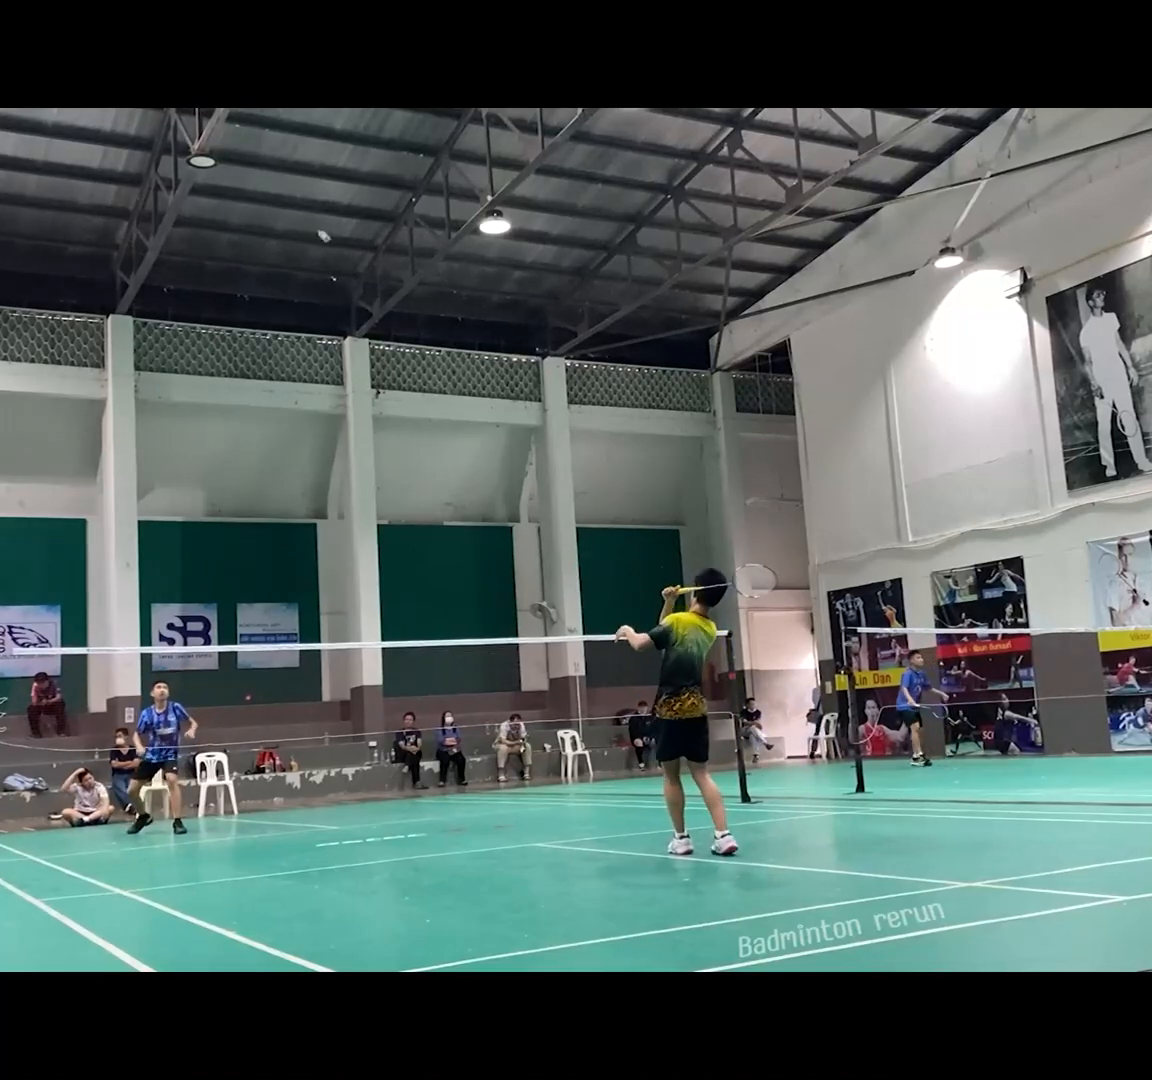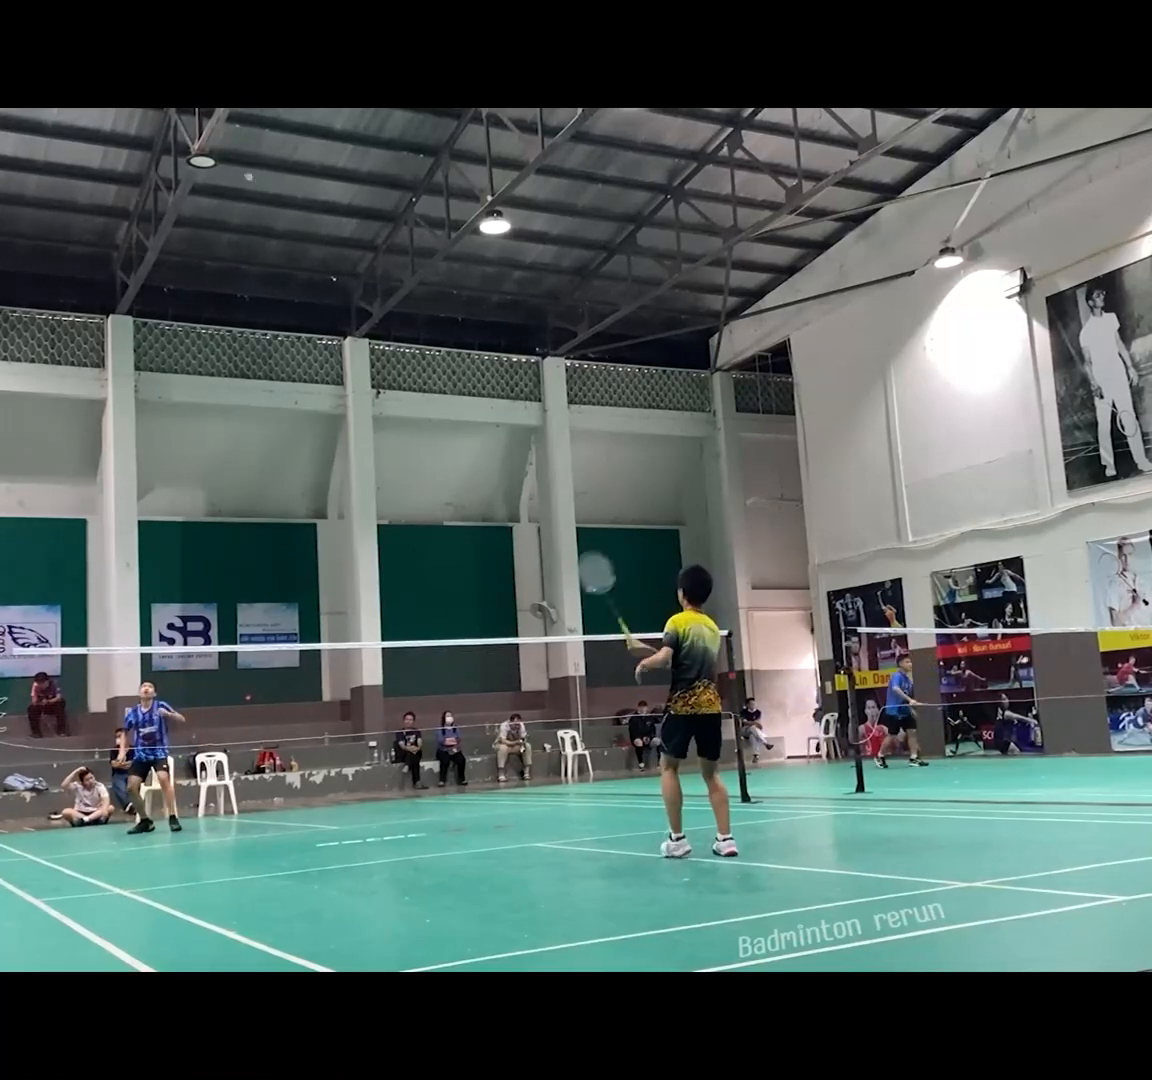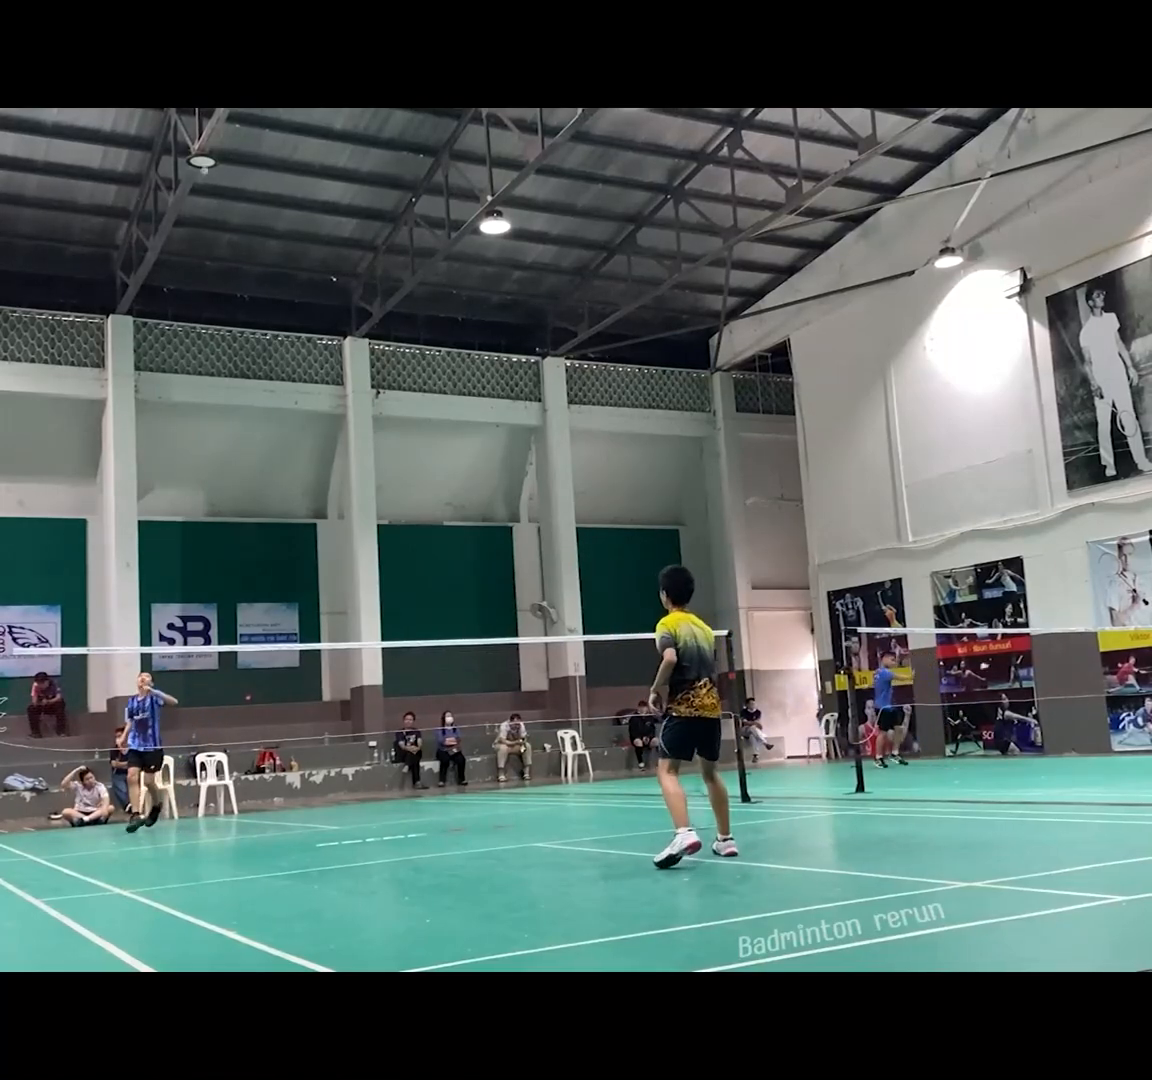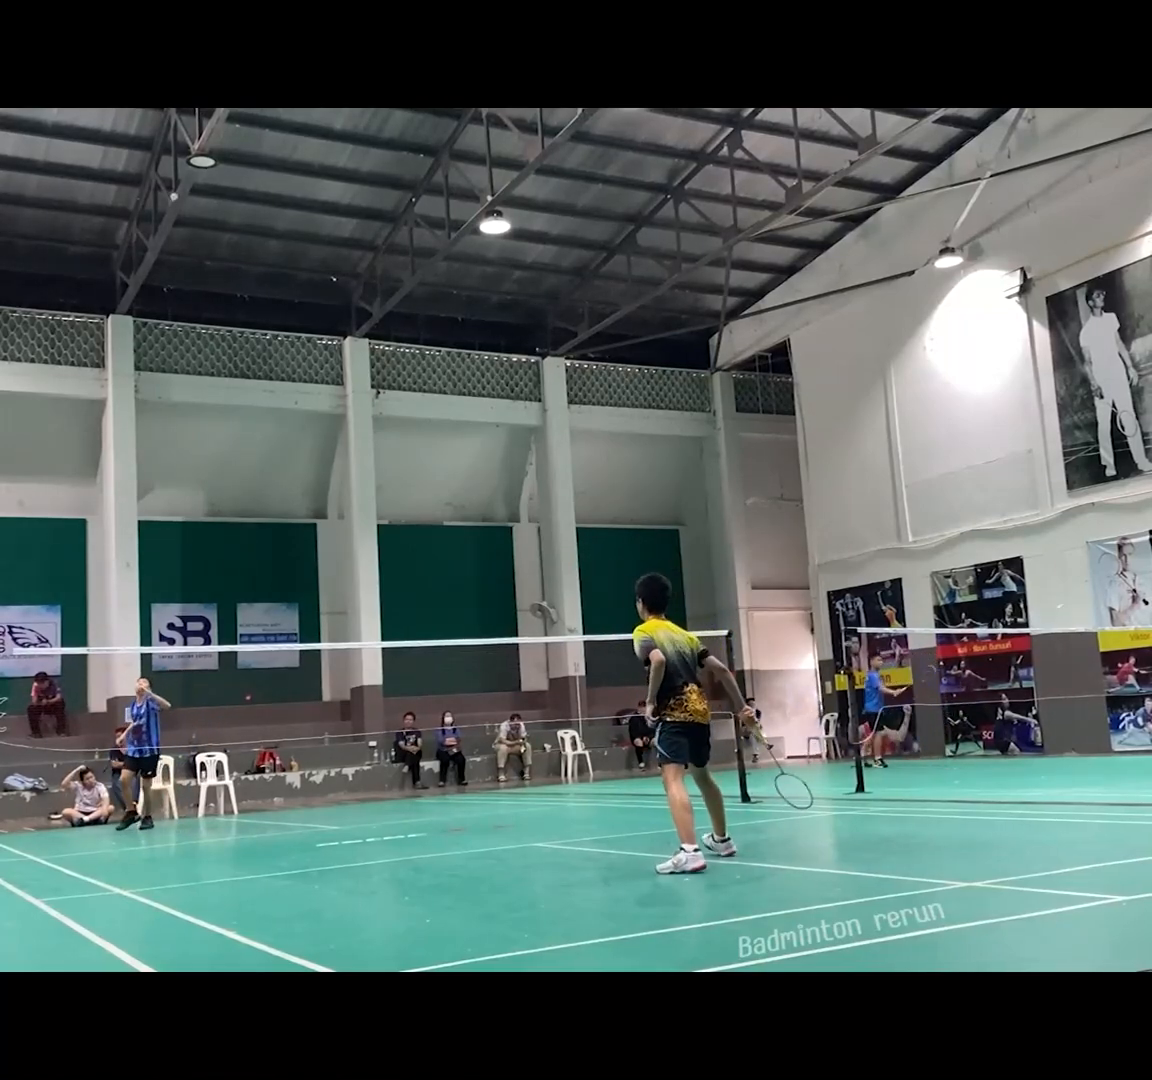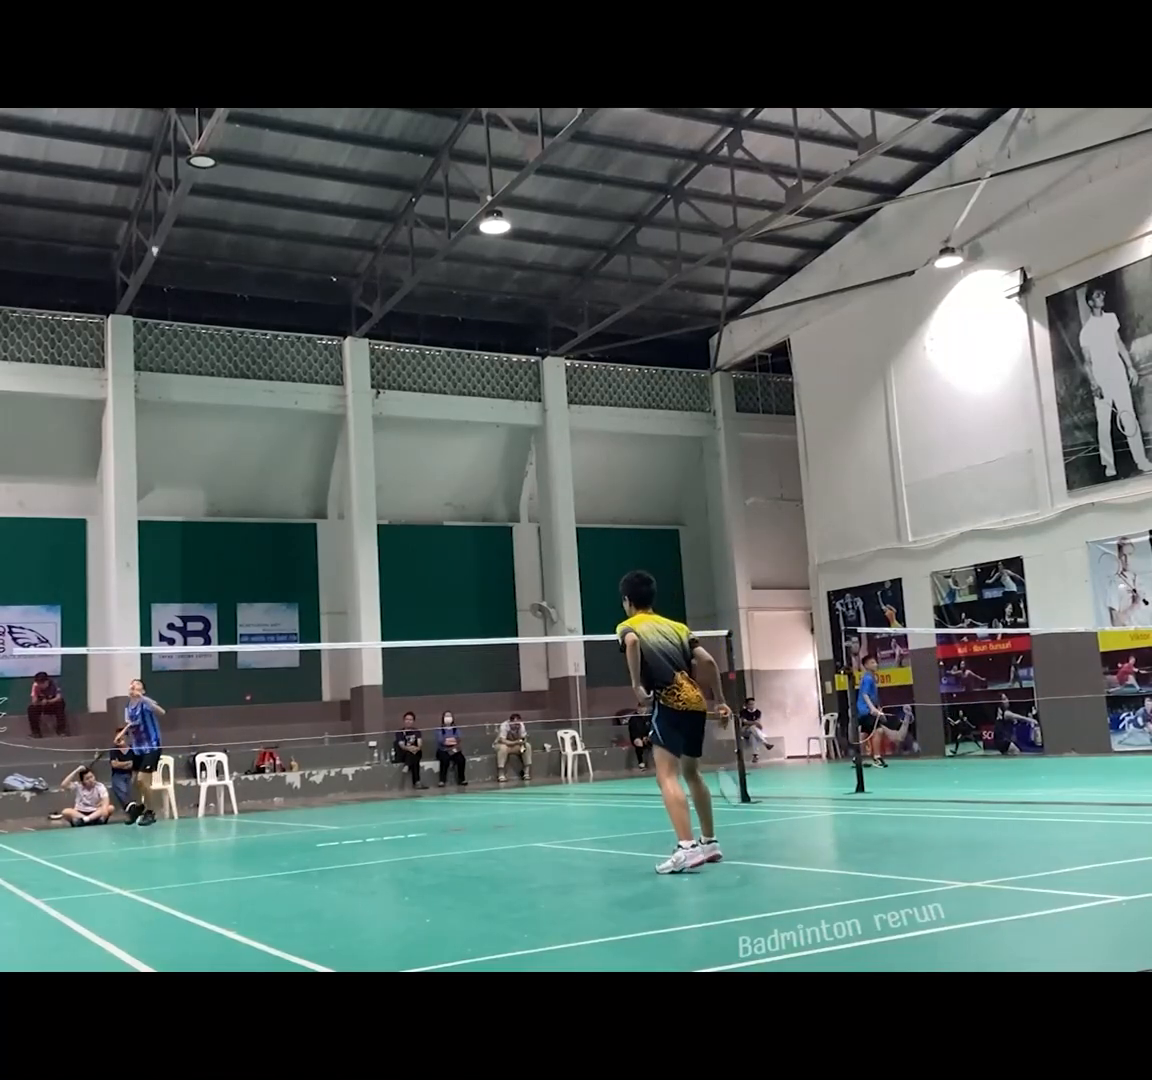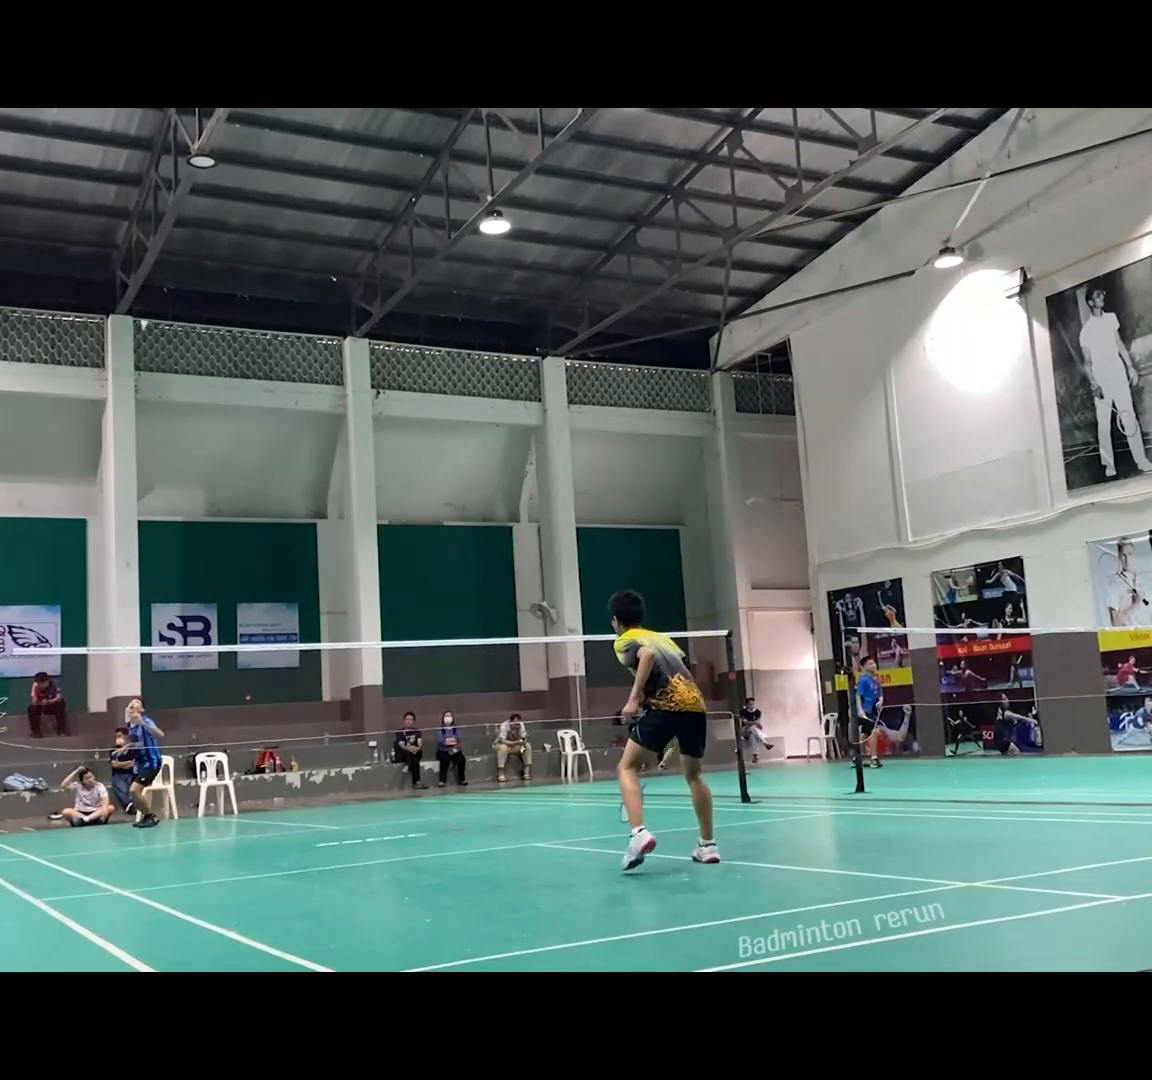
dt=0.2s
person 1, frame 1
left shoulder: (676, 621)
right shoulder: (710, 631)
left elbow: (641, 644)
left wrist: (627, 631)
right wrist: (669, 603)
left hip: (669, 708)
right hip: (697, 709)
left knee: (671, 774)
right knee: (701, 773)
left ankle: (681, 838)
right ankle: (723, 835)
person 1, frame 2
left shoulder: (677, 622)
right shoulder: (712, 628)
left elbow: (664, 658)
left wrist: (643, 664)
right wrist: (645, 648)
left hip: (683, 705)
right hip: (711, 706)
left knee: (669, 768)
right knee: (711, 773)
left ankle: (676, 838)
right ankle: (725, 839)
person 1, frame 3
left shoulder: (668, 624)
right shoulder: (704, 628)
left elbow: (670, 660)
left wrist: (655, 691)
left hip: (683, 707)
right hip: (711, 707)
left knee: (667, 771)
right knee: (710, 773)
left ankle: (684, 834)
right ankle: (725, 839)
person 1, frame 4
left shoulder: (644, 632)
right shoulder: (685, 634)
left elbow: (658, 661)
right elbow: (719, 670)
left wrist: (650, 700)
right wrist: (741, 706)
left hip: (674, 714)
right hip: (699, 711)
left knee: (673, 780)
right knee: (702, 776)
left ankle: (690, 852)
right ankle: (722, 840)
person 1, frame 5
left shoulder: (628, 626)
right shoulder: (676, 626)
left elbow: (631, 642)
right elbow: (707, 662)
left wrist: (637, 685)
right wrist: (720, 701)
left hip: (669, 703)
right hip: (696, 702)
left knee: (666, 775)
right knee: (691, 772)
left ankle: (687, 848)
right ankle: (709, 842)
person 1, frame 6
left shoulder: (624, 641)
right shoulder: (664, 639)
left elbow: (646, 655)
left wrist: (633, 700)
left hip: (664, 705)
right hip: (695, 703)
left knee: (626, 768)
right knee: (693, 774)
left ankle: (639, 834)
right ankle: (707, 845)
